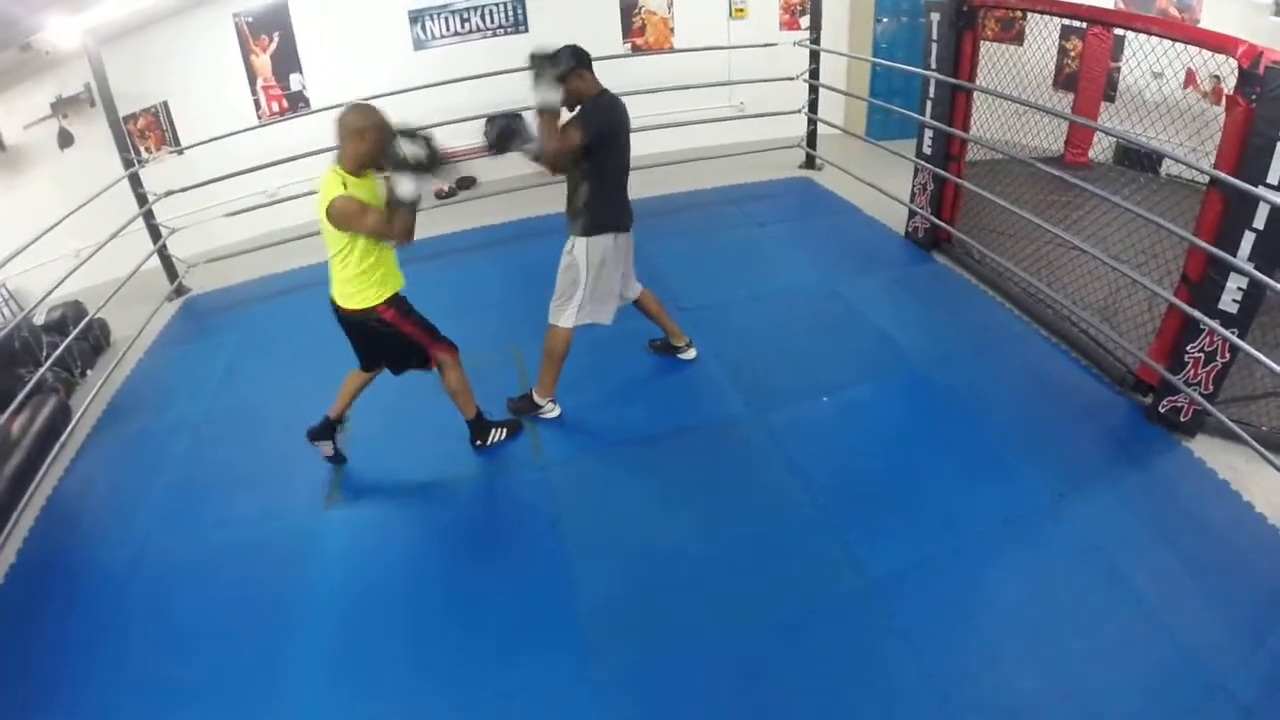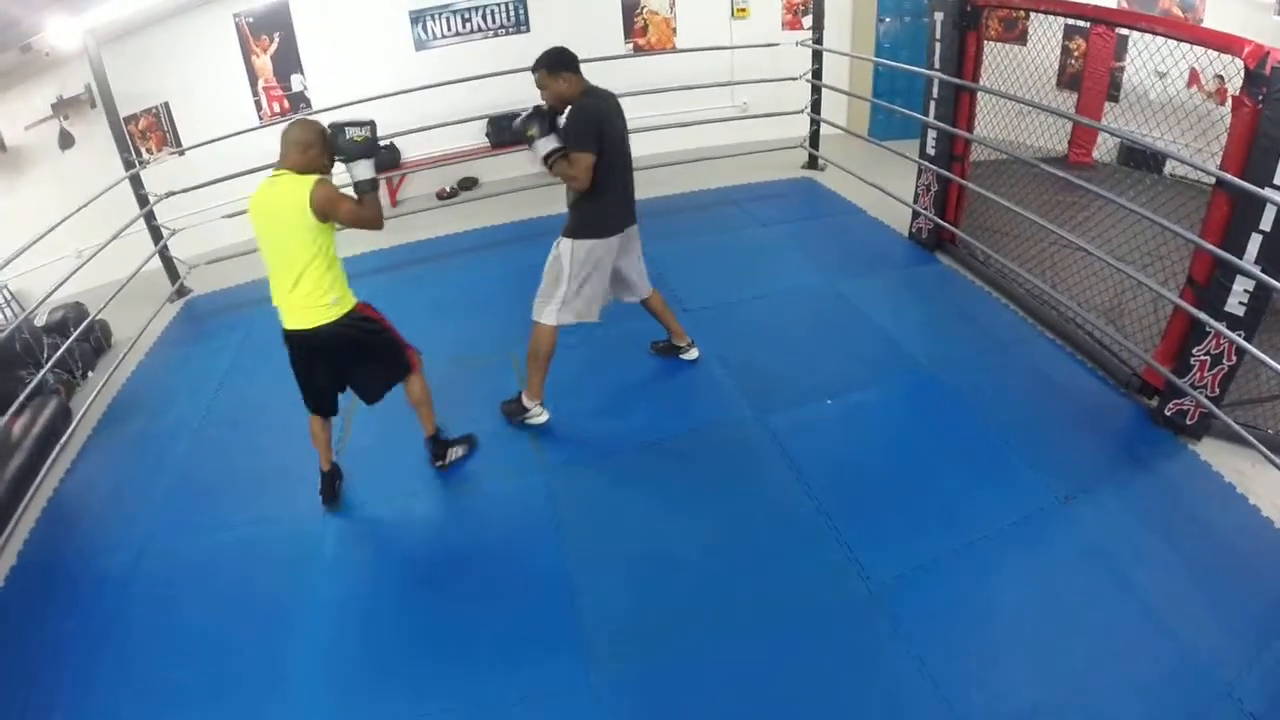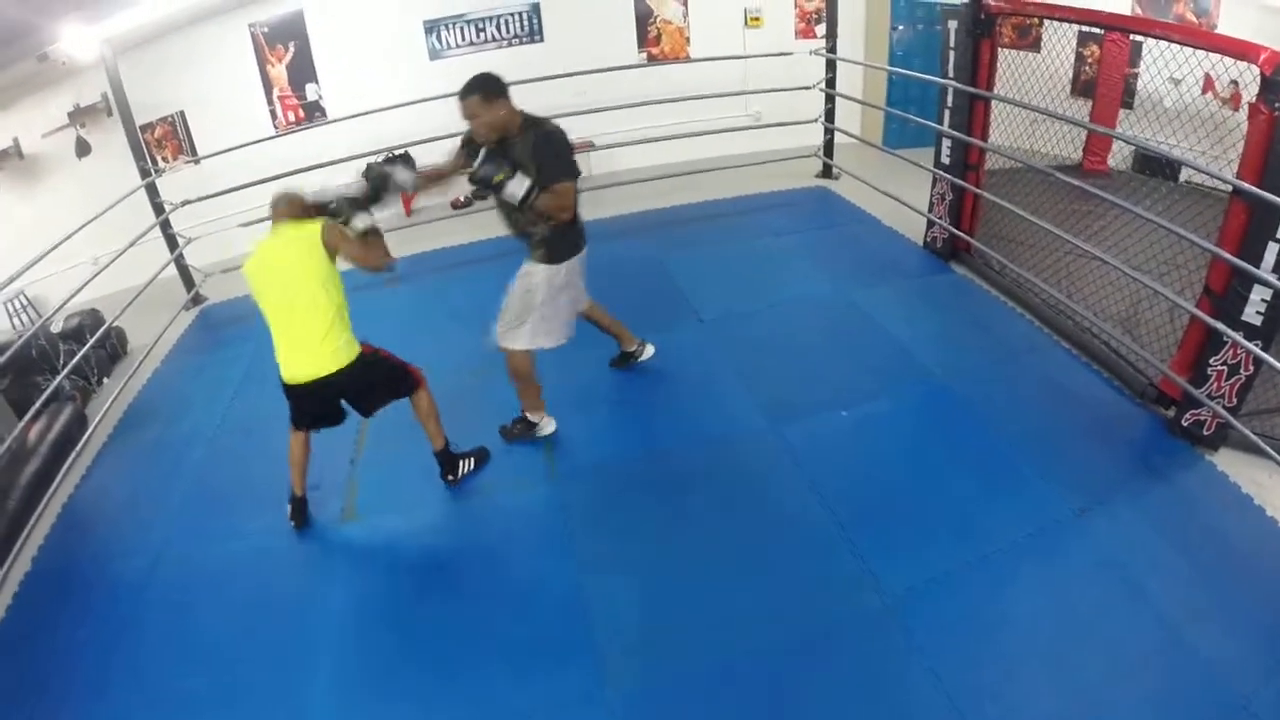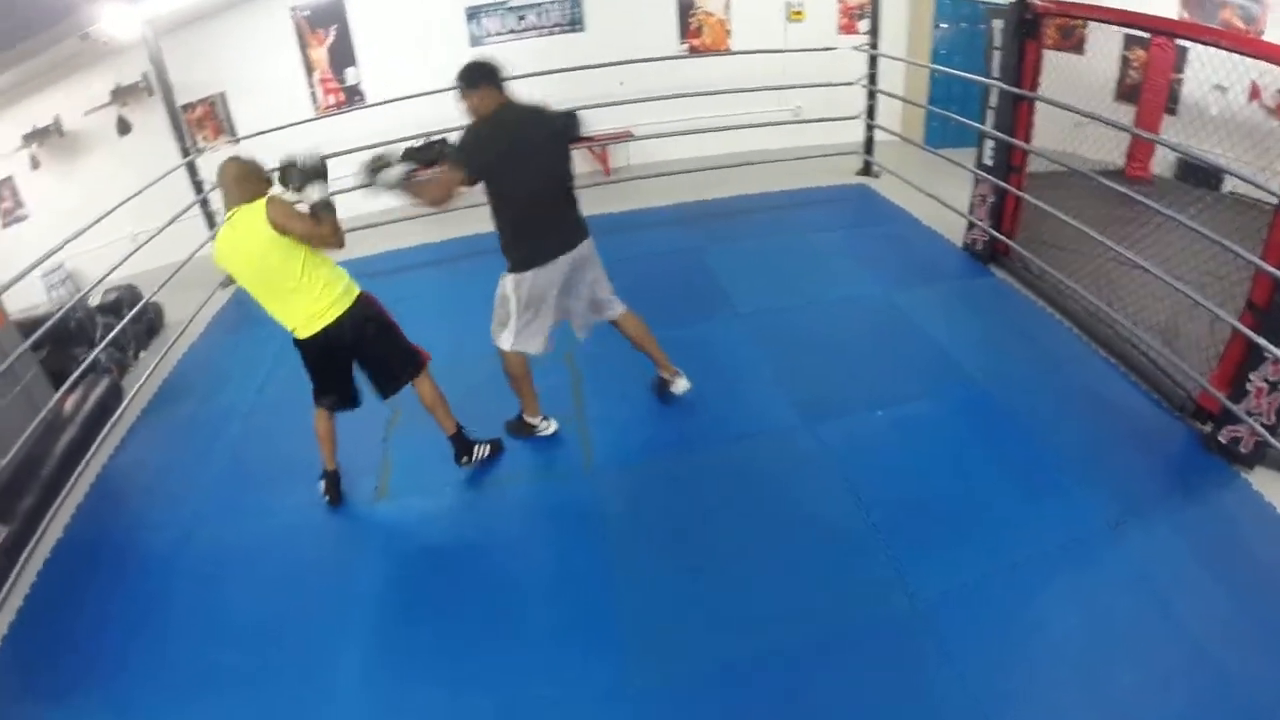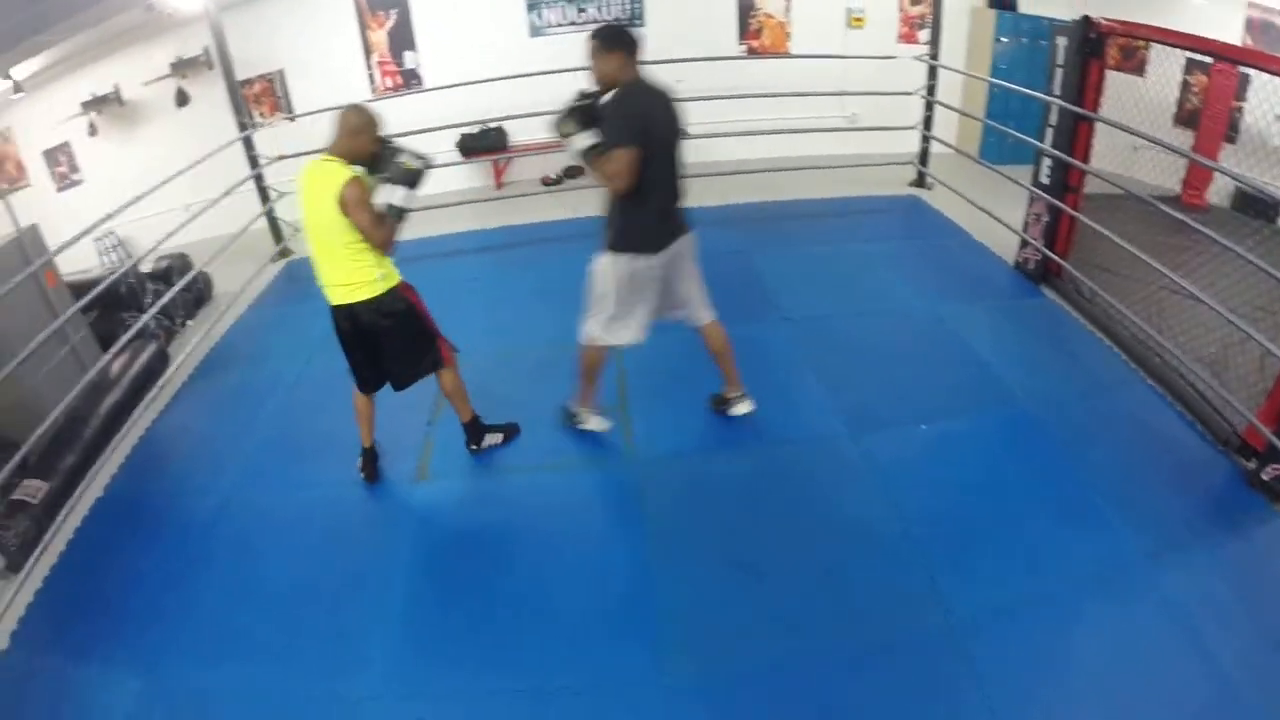
dt=0.4s
person 1, frame 1
left shoulder: (603, 109)
right shoulder: (595, 107)
left elbow: (554, 146)
right elbow: (559, 155)
left wrist: (545, 91)
left hip: (596, 230)
right hip: (612, 222)
left knee: (563, 313)
right knee: (628, 288)
left ankle: (543, 398)
right ankle: (680, 342)
person 1, frame 2
left shoulder: (582, 113)
right shoulder: (606, 100)
left elbow: (579, 178)
left wrist: (543, 142)
right wrist: (555, 134)
left hip: (589, 231)
right hip: (622, 221)
left knee: (547, 312)
right knee: (638, 286)
left ankle: (531, 402)
right ankle: (682, 342)
person 1, frame 3
left shoulder: (547, 138)
right shoulder: (485, 139)
left elbow: (563, 210)
right elbow: (448, 170)
left wrist: (511, 185)
left hip: (554, 253)
right hip: (546, 247)
left knee: (512, 337)
right knee: (574, 304)
left ankle: (536, 417)
right ankle: (633, 346)
person 1, frame 4
left shoulder: (483, 136)
right shoulder: (551, 120)
left elbow: (439, 191)
left wrist: (396, 173)
left hip: (533, 261)
right hip: (577, 243)
left knee: (511, 340)
right knee: (613, 310)
left ankle: (535, 419)
right ankle: (671, 374)
person 1, frame 5
left shoulder: (622, 105)
right shoulder: (659, 99)
left elbow: (619, 178)
left wrist: (582, 138)
right wrist: (599, 123)
left hip: (633, 245)
right hip: (674, 233)
left knee: (598, 329)
right knee: (702, 314)
left ankle: (587, 410)
right ankle: (736, 394)
person 2, frame 1
left shoulder: (358, 171)
right shoulder: (340, 201)
right elbow: (400, 234)
right wrist: (407, 183)
left hip: (357, 301)
right hip: (369, 306)
left knee: (370, 365)
right knee: (446, 355)
left ankle: (326, 427)
right ankle: (480, 430)
person 2, frame 2
left shoulder: (257, 199)
right shoulder: (316, 190)
right elbow: (373, 219)
right wrist: (363, 166)
left hip: (295, 328)
right hip: (339, 317)
left knee: (319, 407)
right knee: (409, 365)
left ankle: (329, 479)
right ankle: (438, 447)
person 2, frame 3
left shoulder: (253, 264)
right shoulder: (320, 231)
right elbow: (380, 262)
right wrist: (363, 224)
left hip: (294, 375)
right hip: (342, 361)
left knee: (301, 427)
right knee: (415, 382)
left ankle: (297, 504)
right ankle: (449, 463)
person 2, frame 4
left shoulder: (220, 249)
right shoulder: (270, 208)
right elbow: (333, 239)
right wrist: (318, 195)
left hip: (308, 334)
right hip: (347, 311)
left knee: (324, 403)
right knee: (416, 368)
left ankle: (331, 480)
right ankle: (463, 446)
person 2, frame 5
left shoulder: (310, 174)
right shoulder: (349, 184)
right elbow: (383, 242)
left wrist: (378, 188)
right wrist: (398, 195)
left hip: (342, 304)
right hip: (381, 295)
left knee: (364, 382)
right knee: (443, 359)
left ankle: (368, 456)
right ankle: (475, 433)
